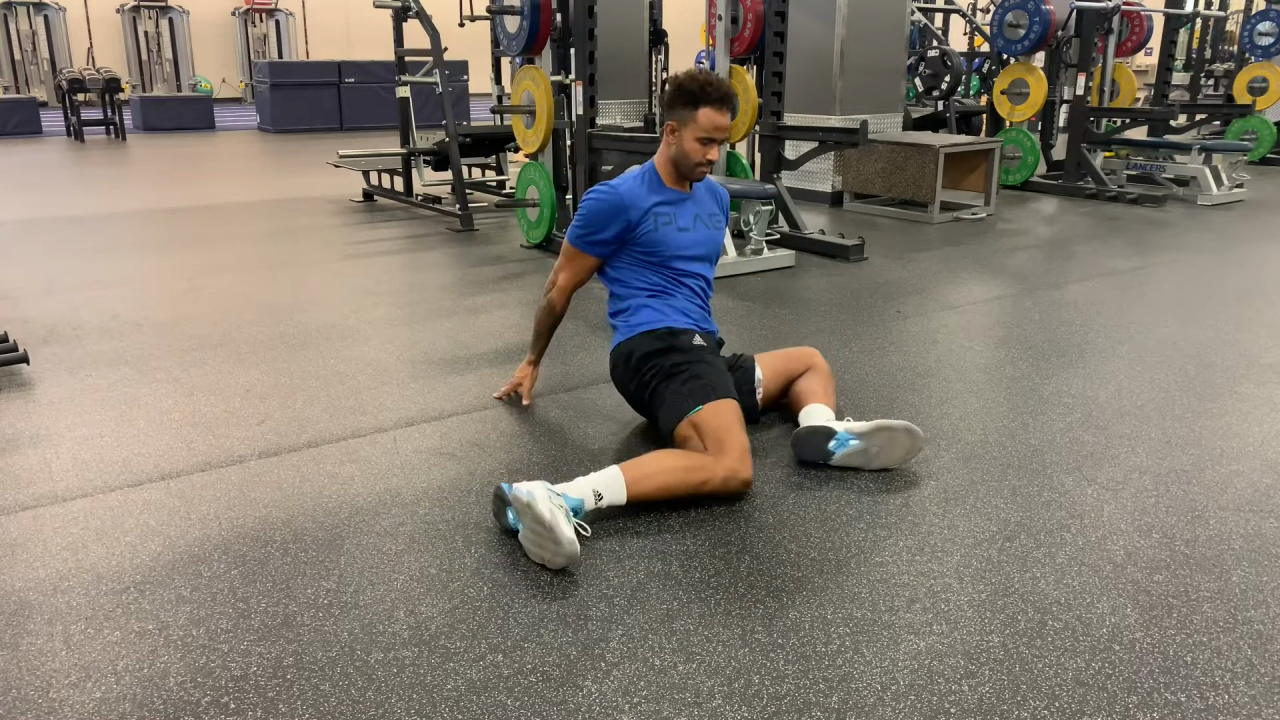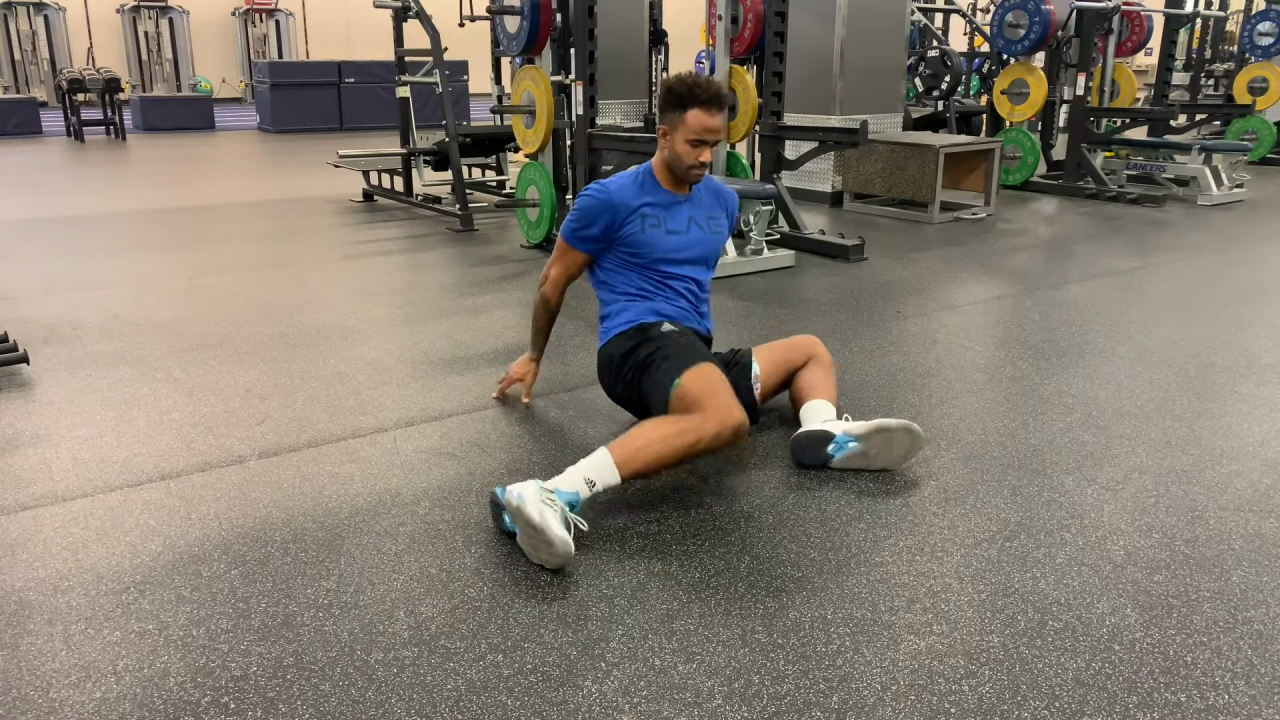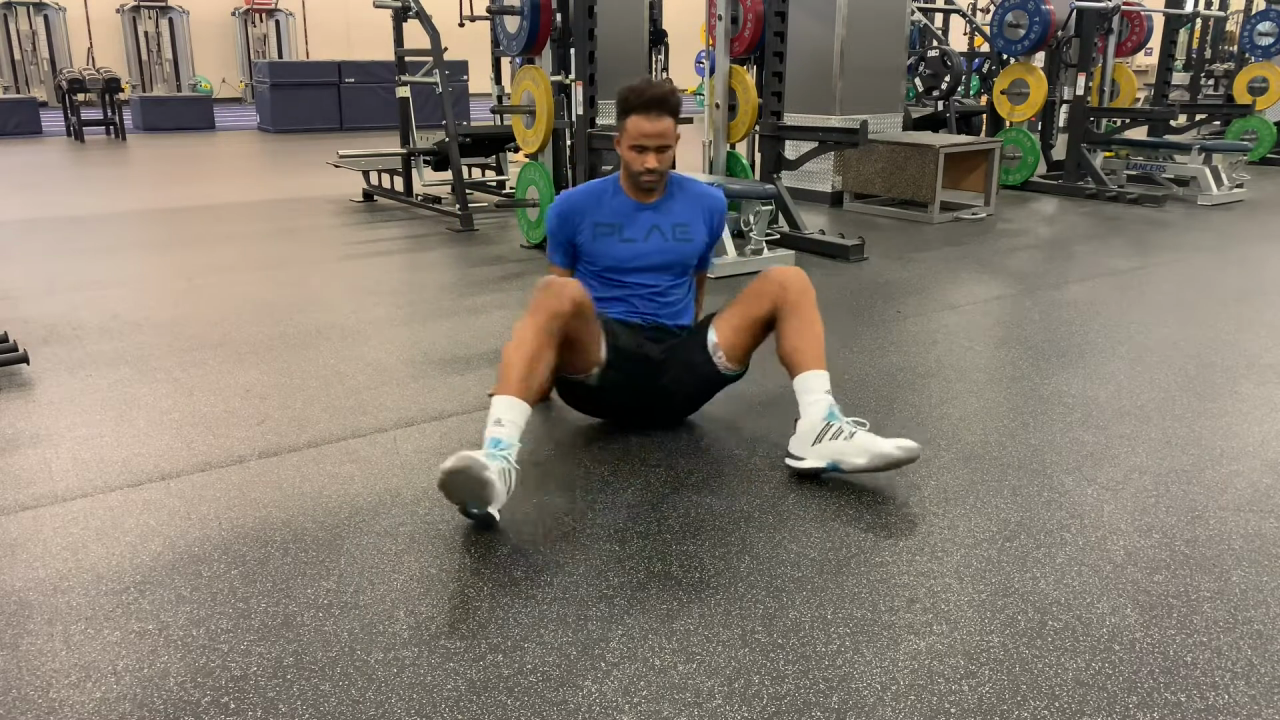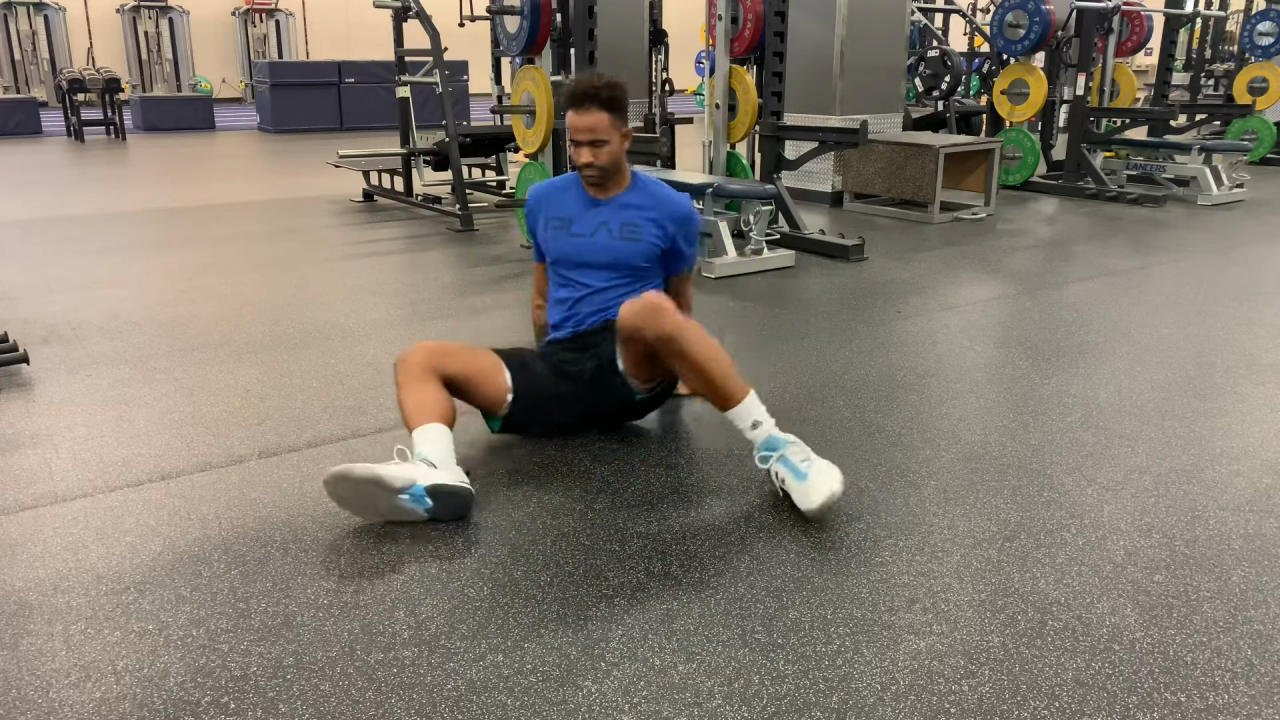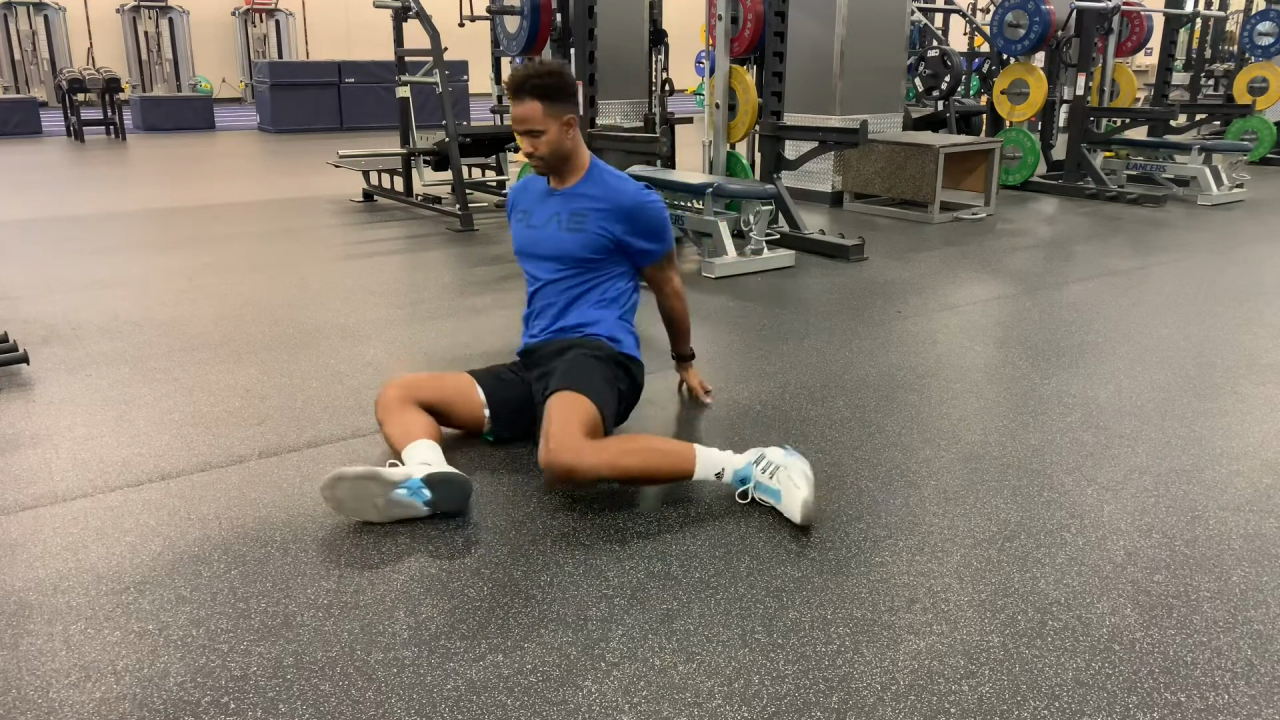
dt=0.5s
person 1, frame 1
left shoulder: (715, 198)
right shoulder: (617, 199)
right elbow: (562, 285)
right wrist: (532, 361)
left hip: (695, 351)
right hip: (660, 349)
left knee: (811, 362)
right knee: (730, 470)
left ankle: (825, 434)
right ankle: (559, 500)
person 1, frame 2
left shoulder: (722, 200)
right shoulder: (610, 199)
right elbow: (555, 279)
right wrist: (534, 356)
left hip: (689, 347)
right hip: (643, 344)
left knee: (811, 351)
right knee: (723, 420)
left ankle: (826, 435)
right ankle: (551, 497)
person 1, frame 3
left shoulder: (706, 205)
right shoulder: (574, 207)
right elbow: (570, 296)
right wrist: (541, 370)
left hip: (678, 368)
right hip: (602, 368)
left knee: (787, 280)
right knee: (554, 293)
left ankle: (820, 433)
right ankle: (497, 463)
person 1, frame 4
left shoulder: (671, 211)
right shoulder: (543, 201)
left elbow: (679, 299)
left wrist: (675, 367)
left hip: (631, 371)
right hip: (560, 368)
left knee: (646, 310)
right knee: (418, 362)
left ankle: (776, 448)
right ankle: (436, 478)
person 1, frame 5
left shoulder: (629, 202)
right shoulder: (521, 196)
left elbow: (668, 287)
left wrist: (685, 363)
left hip: (595, 355)
right hip: (534, 361)
left knee: (566, 458)
right knee: (395, 397)
left ankle: (748, 469)
right ankle: (428, 480)
